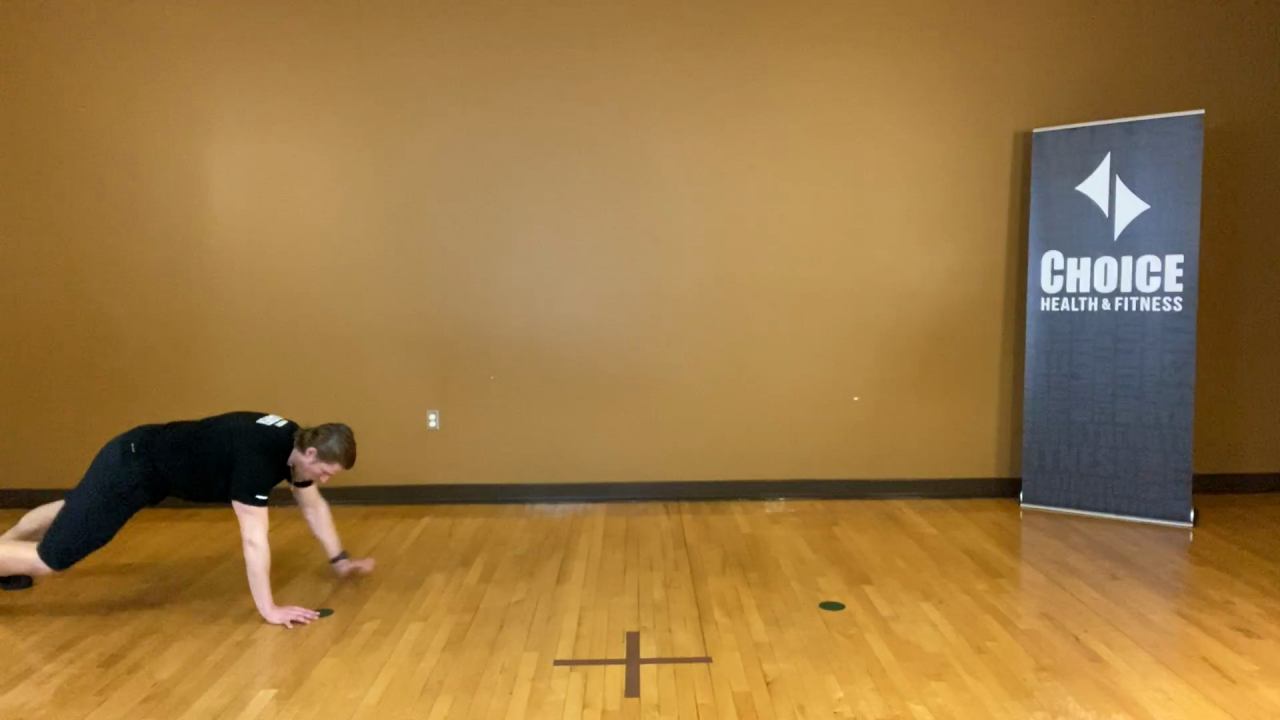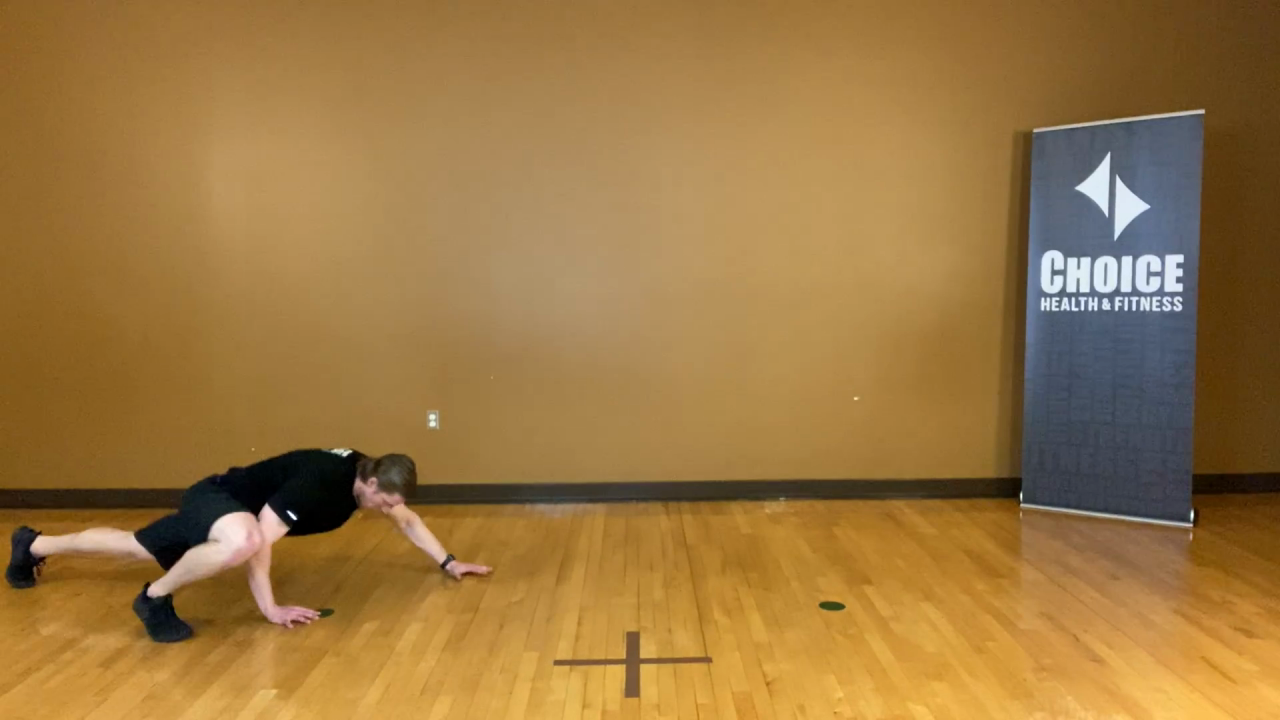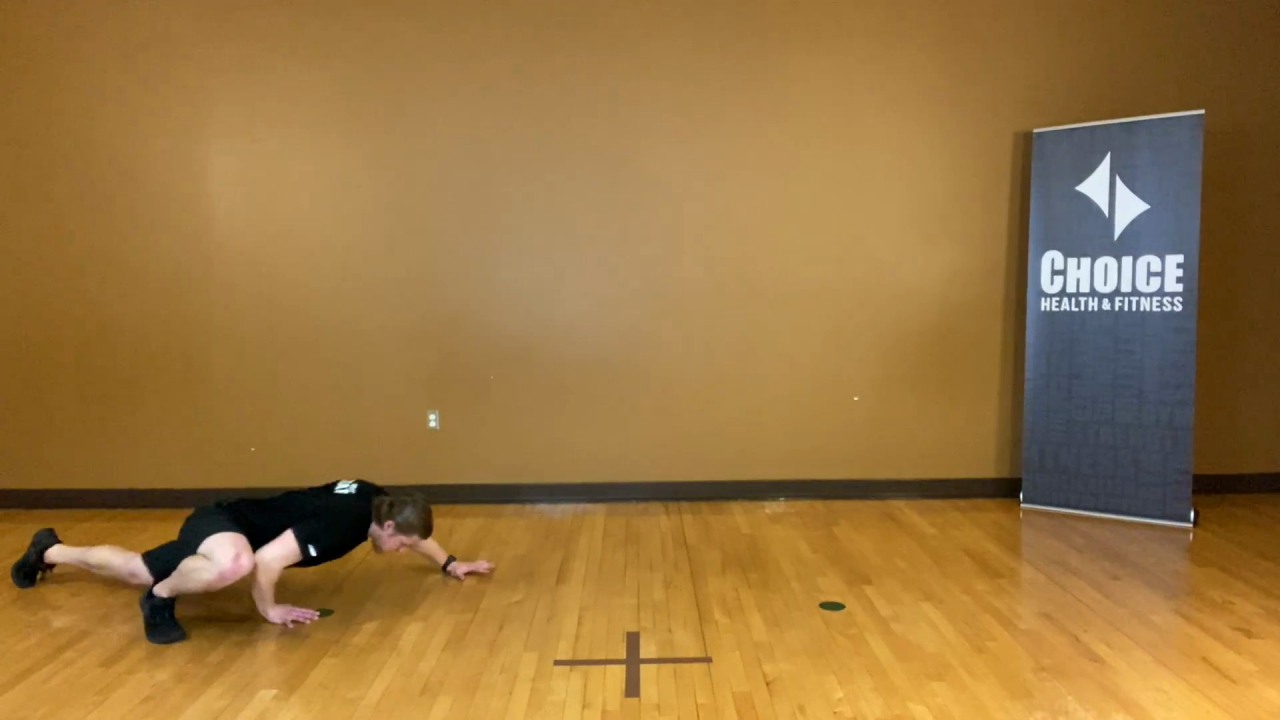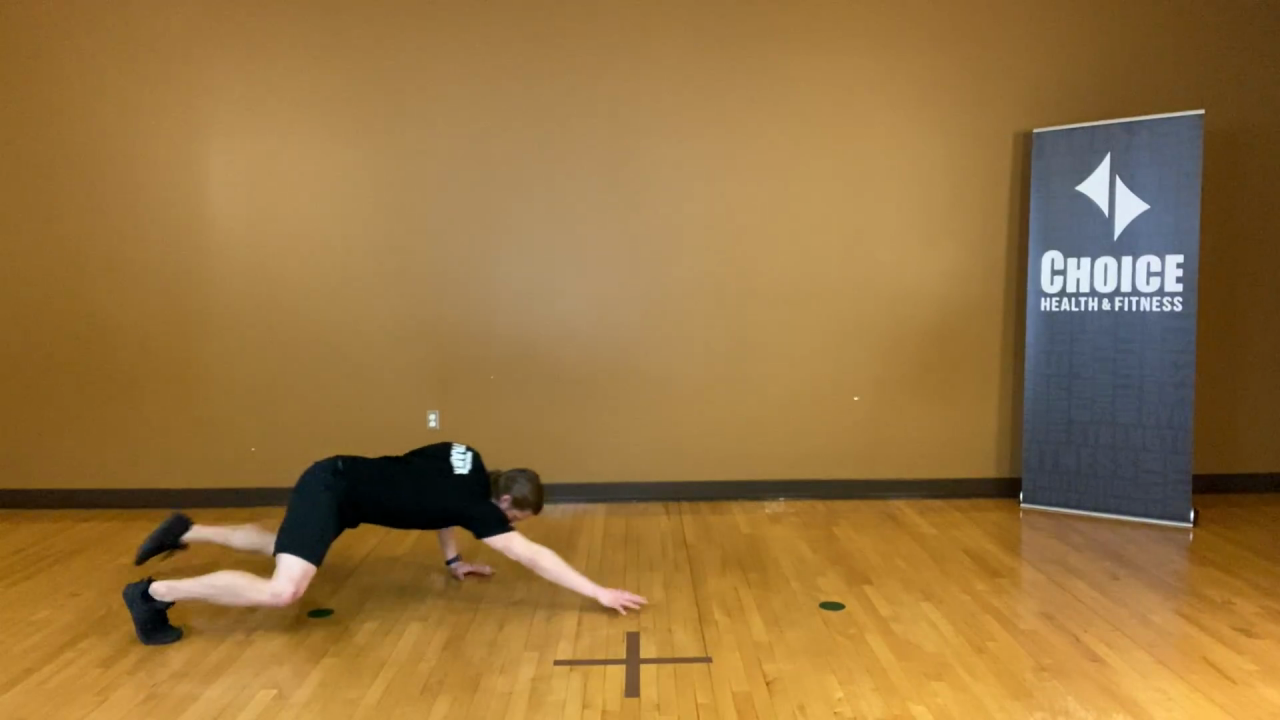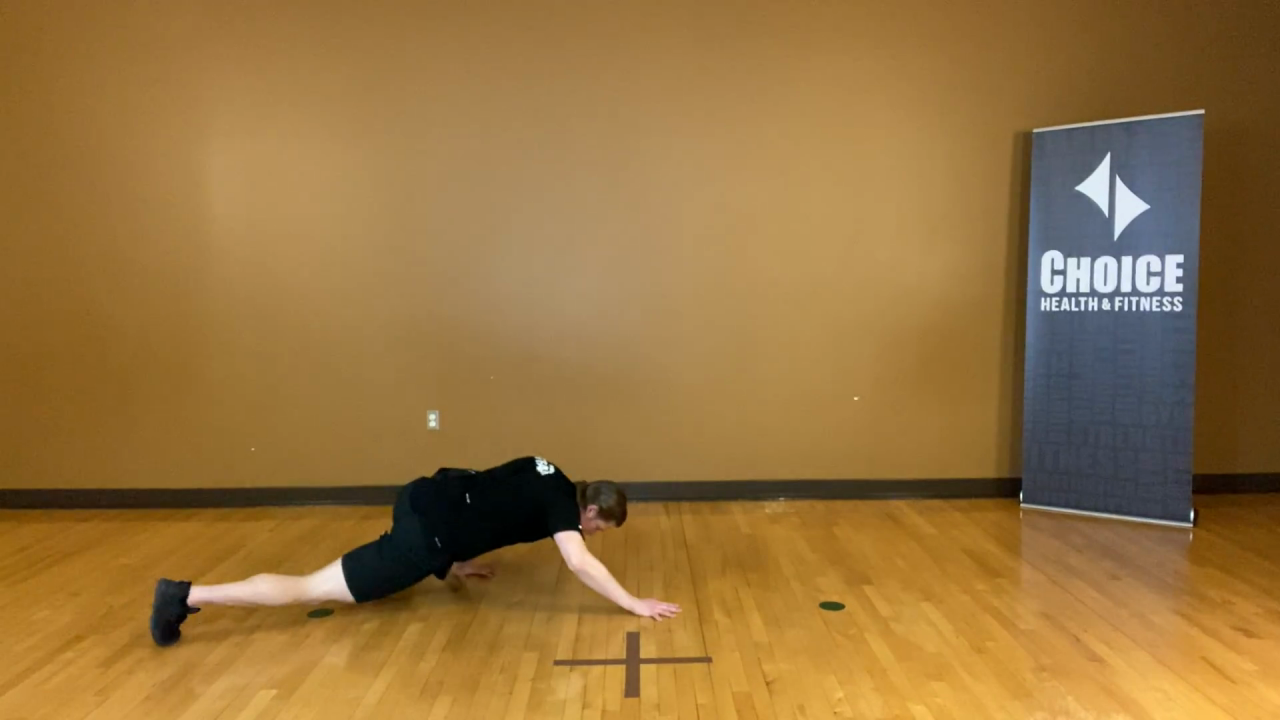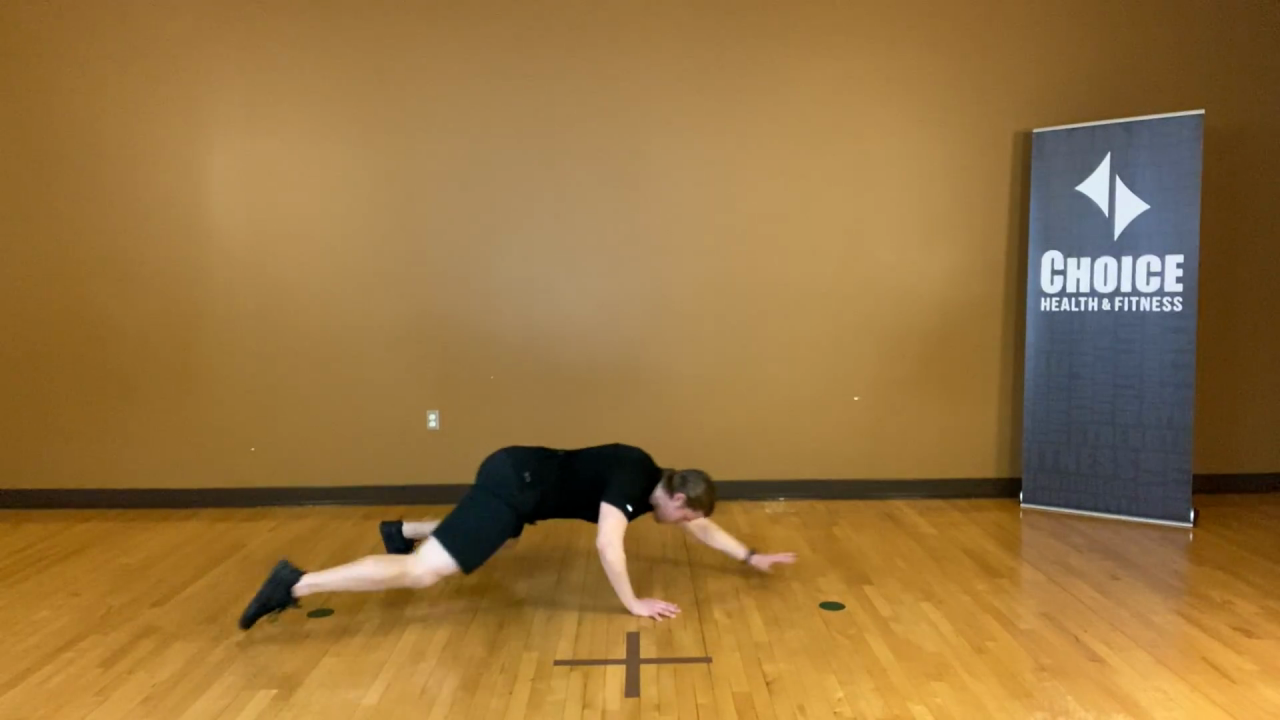
dt=0.7s
person 1, frame 1
left shoulder: (296, 444)
right shoulder: (257, 456)
left elbow: (312, 502)
right elbow: (254, 539)
left wrist: (339, 558)
right wrist: (266, 608)
left hip: (142, 460)
right hip: (131, 466)
left knee: (71, 512)
right knee: (45, 558)
person 1, frame 2
left shoulder: (368, 478)
right shoulder: (317, 484)
left elbow: (408, 520)
right elbow: (257, 544)
left wrist: (448, 562)
right wrist: (270, 609)
left hip: (222, 506)
right hip: (211, 499)
left knee: (133, 548)
right knee: (244, 539)
left ankle: (32, 546)
right ankle: (156, 597)
person 1, frame 3
left shoulder: (377, 502)
right shoulder: (341, 524)
left elbow: (411, 530)
right elbow: (266, 558)
left wrist: (448, 562)
right wrist: (268, 609)
left hip: (228, 523)
right hip: (216, 524)
left knee: (135, 570)
right knee: (234, 564)
left ankle: (49, 551)
right ankle: (161, 597)
person 1, frame 4
left shoulder: (469, 460)
right shoulder: (475, 503)
right elbow: (529, 555)
left wrist: (452, 561)
right wrist: (599, 593)
left hip: (334, 479)
right hip: (330, 492)
left knee: (277, 547)
right knee: (281, 592)
left ankle: (185, 532)
right ankle: (153, 594)
person 1, frame 5
left shoulder: (544, 472)
right shoulder: (561, 501)
right elbow: (579, 563)
left wrist: (460, 559)
right wrist: (633, 603)
left hip: (422, 495)
right hip: (425, 540)
right knee: (313, 589)
left ankle: (390, 542)
right ankle: (186, 596)
person 1, frame 6
left shoulder: (654, 482)
right shoulder: (631, 479)
left elbow: (697, 523)
right elbow: (608, 544)
left wrist: (750, 557)
right wrist: (632, 602)
left hip: (518, 473)
right hip: (514, 482)
right knee: (421, 571)
left ankle: (402, 531)
right ankle: (296, 583)
